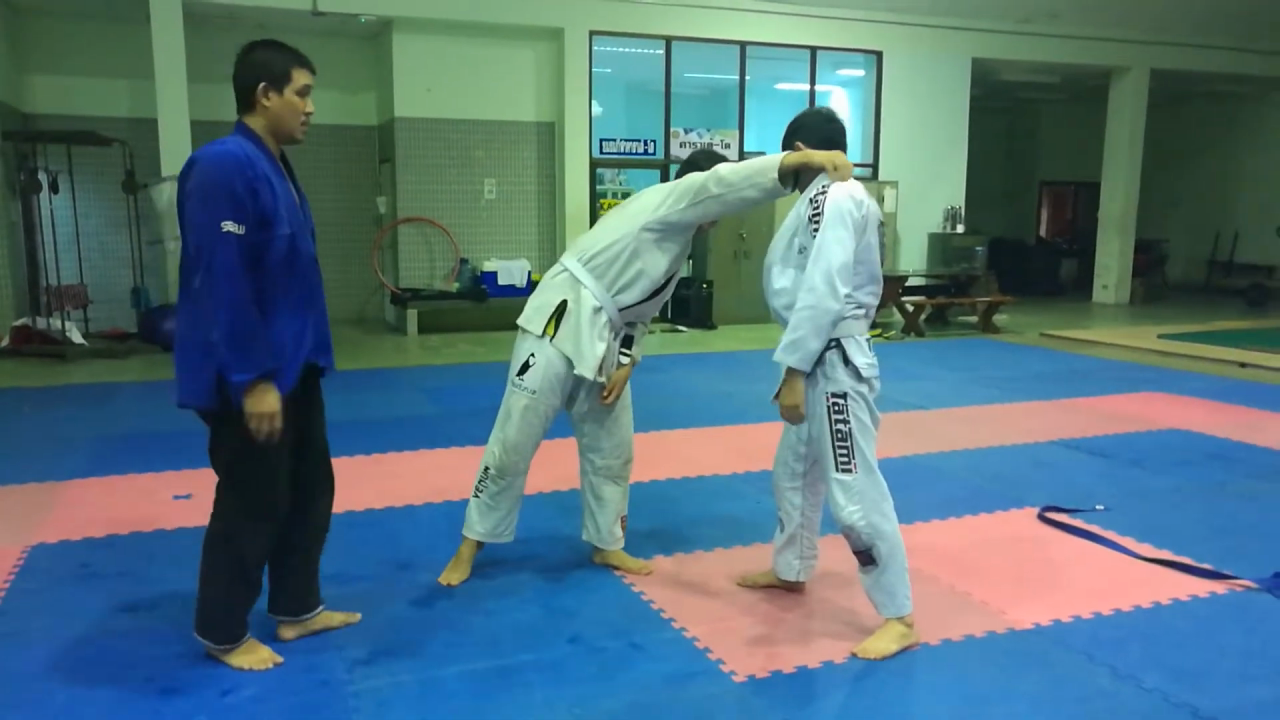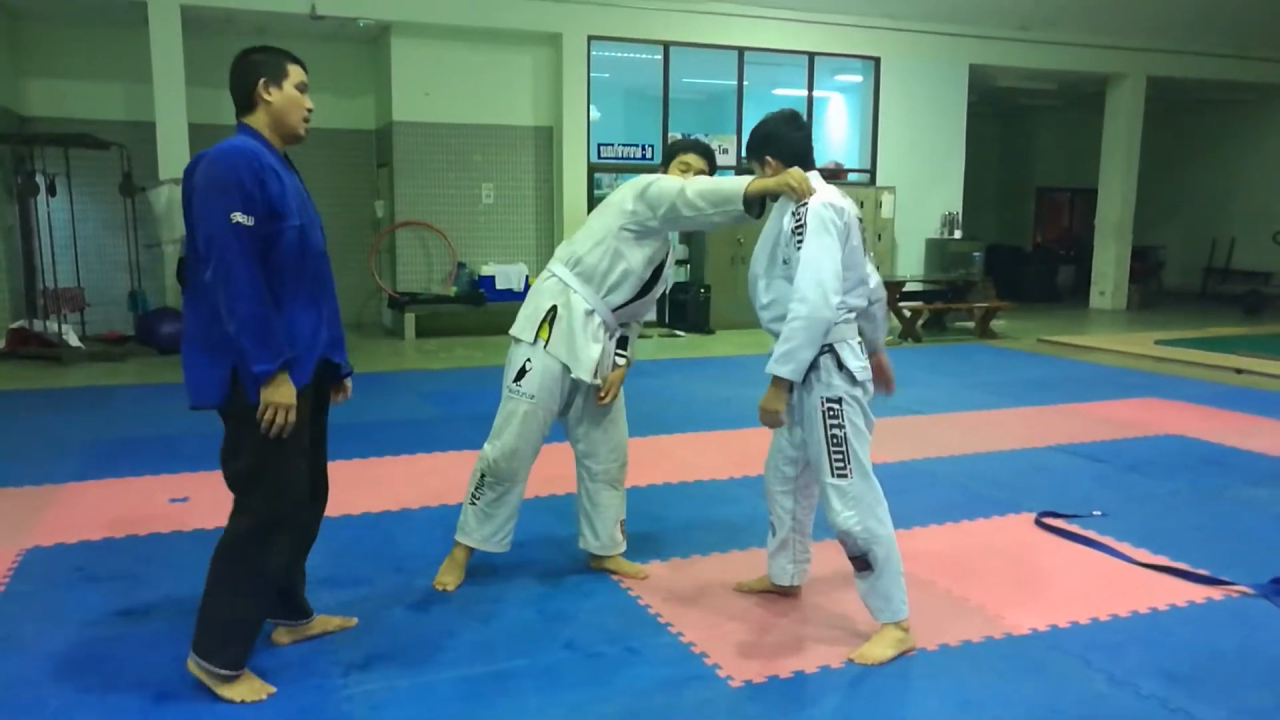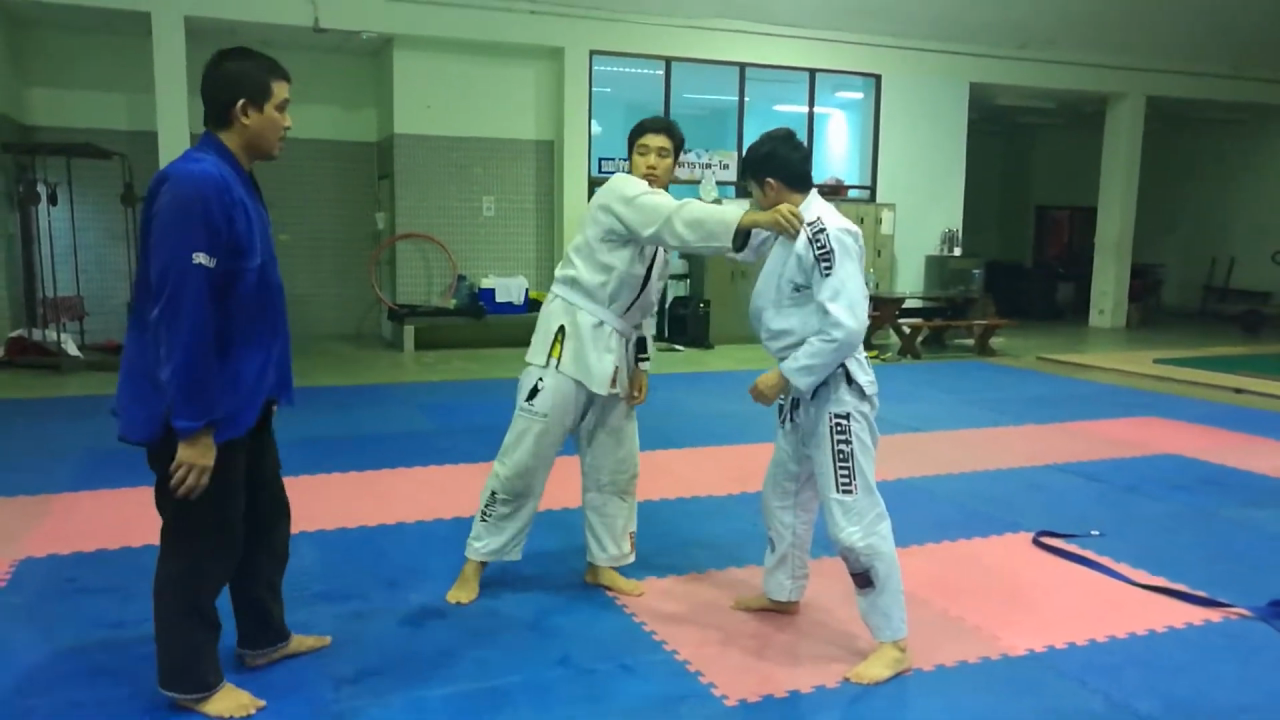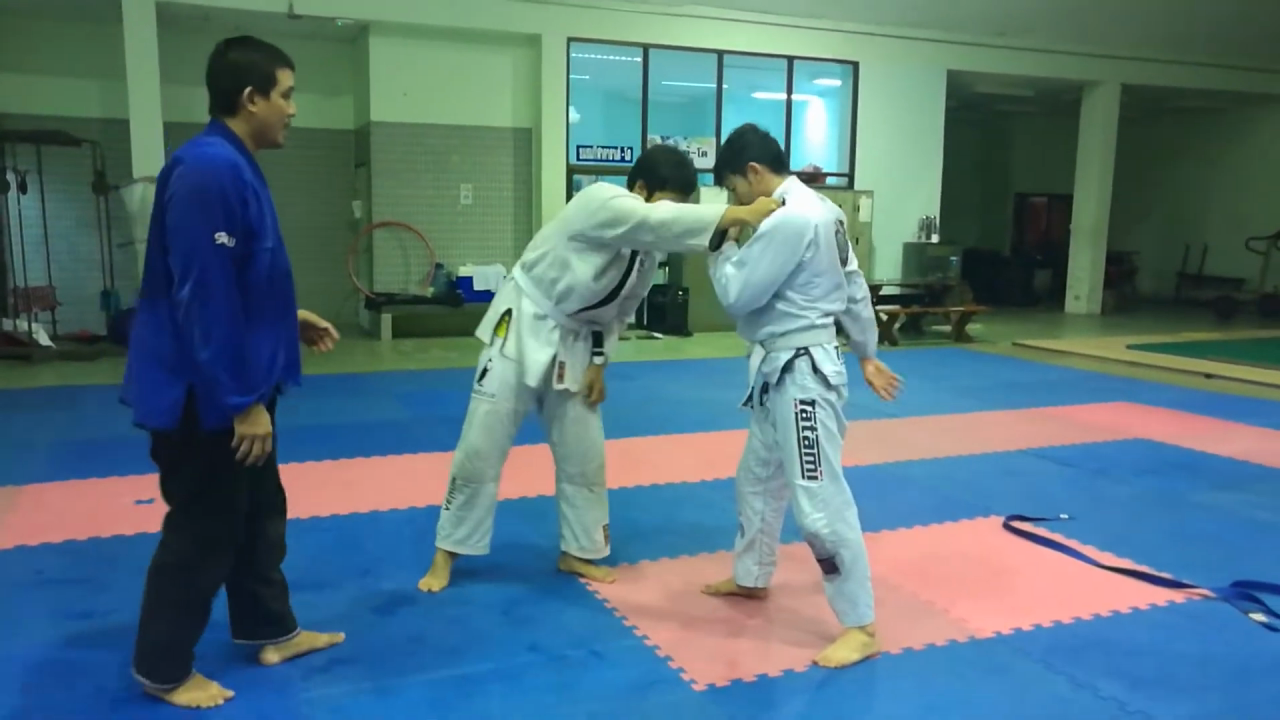
dt=0.7s
person 1, frame 1
left shoulder: (272, 166)
right shoulder: (224, 168)
right elbow: (221, 283)
right wrist: (253, 378)
left hip: (292, 365)
right hip: (250, 374)
left knee: (311, 488)
right knee: (251, 502)
left ankle: (296, 608)
right ankle: (222, 631)
person 1, frame 2
left shoulder: (274, 167)
right shoulder: (232, 164)
right elbow: (233, 278)
left wrist: (328, 362)
right wrist: (270, 371)
left hip: (298, 368)
right hip: (258, 376)
left knee: (303, 499)
right knee: (266, 510)
left ankle: (288, 614)
right ankle: (217, 655)
person 1, frame 3
left shoulder: (233, 182)
right shoulder: (196, 187)
right elbow: (180, 315)
right wrist: (193, 426)
left hip: (240, 396)
right hip: (198, 408)
left knee: (265, 519)
right knee: (202, 541)
left ankle: (263, 637)
person 1, frame 4
left shoulder: (231, 167)
right shoulder: (209, 172)
right elbow: (205, 297)
left wrist: (286, 320)
right wrist: (243, 400)
left hip: (231, 383)
right hip: (206, 392)
left knee: (258, 511)
right knee: (203, 527)
left ankle: (269, 630)
right ankle: (162, 667)
person 2, frame 1
left shoulder: (835, 198)
right shoulder: (836, 197)
left elbow: (823, 295)
left wrist: (792, 373)
left hip: (834, 361)
right hip: (819, 358)
left knee: (854, 490)
right knee: (795, 471)
left ankle: (899, 616)
right ankle: (791, 568)
person 2, frame 2
left shoulder: (812, 208)
right shoulder: (821, 199)
left elbow: (814, 304)
right elbow: (869, 284)
left wrist: (777, 380)
right wrist: (876, 348)
left hip: (827, 367)
right hip: (809, 366)
left knee: (850, 498)
right knee: (786, 476)
left ankle: (895, 622)
right ankle: (785, 575)
person 2, frame 3
left shoulder: (828, 233)
left elbow: (845, 328)
right elbow: (742, 240)
left wrist: (783, 378)
left hip: (836, 387)
right hip: (804, 388)
left knee: (854, 515)
right knee: (784, 493)
left ankle: (893, 642)
right ankle: (783, 591)
person 2, frame 4
left shoulder: (790, 219)
right shoulder: (813, 207)
left elbow: (737, 293)
right elbow: (854, 290)
left wrist: (723, 246)
right wrist: (868, 355)
left hip: (801, 370)
right hip: (780, 367)
left knee: (819, 501)
right knee: (758, 477)
left ankle: (860, 626)
right ankle: (751, 576)
person 3, frame 1
left shoulder: (676, 245)
right shoulder: (665, 199)
right elbow: (723, 185)
left wrist: (624, 365)
right wrist: (804, 158)
left hip: (602, 341)
right hip: (561, 323)
left knee: (611, 448)
right knee: (514, 442)
left ankle: (606, 545)
right ankle: (469, 547)
person 3, frame 2
left shoulder: (666, 247)
right shoulder: (646, 191)
right elbow: (694, 199)
left wrist: (619, 365)
right wrist: (768, 185)
left hip: (598, 343)
right hip: (555, 326)
left knee: (606, 453)
right knee: (512, 446)
left ankle: (603, 549)
right ankle: (463, 550)
person 3, frame 3
left shoulder: (662, 234)
right shoulder: (619, 192)
right elbow: (679, 220)
left wrist: (640, 366)
right wrist: (756, 218)
left hip: (614, 353)
right hip: (569, 343)
left knee: (616, 466)
right knee: (524, 462)
left ankle: (602, 563)
right ankle: (477, 563)
person 3, frame 4
left shoulder: (647, 250)
right shoulder: (601, 200)
right elbow: (660, 221)
left wrist: (596, 365)
right wrist: (738, 214)
left hip: (572, 345)
right hip: (521, 330)
left knee: (584, 455)
right knee: (481, 450)
left ankle: (577, 552)
right ankle: (445, 553)
